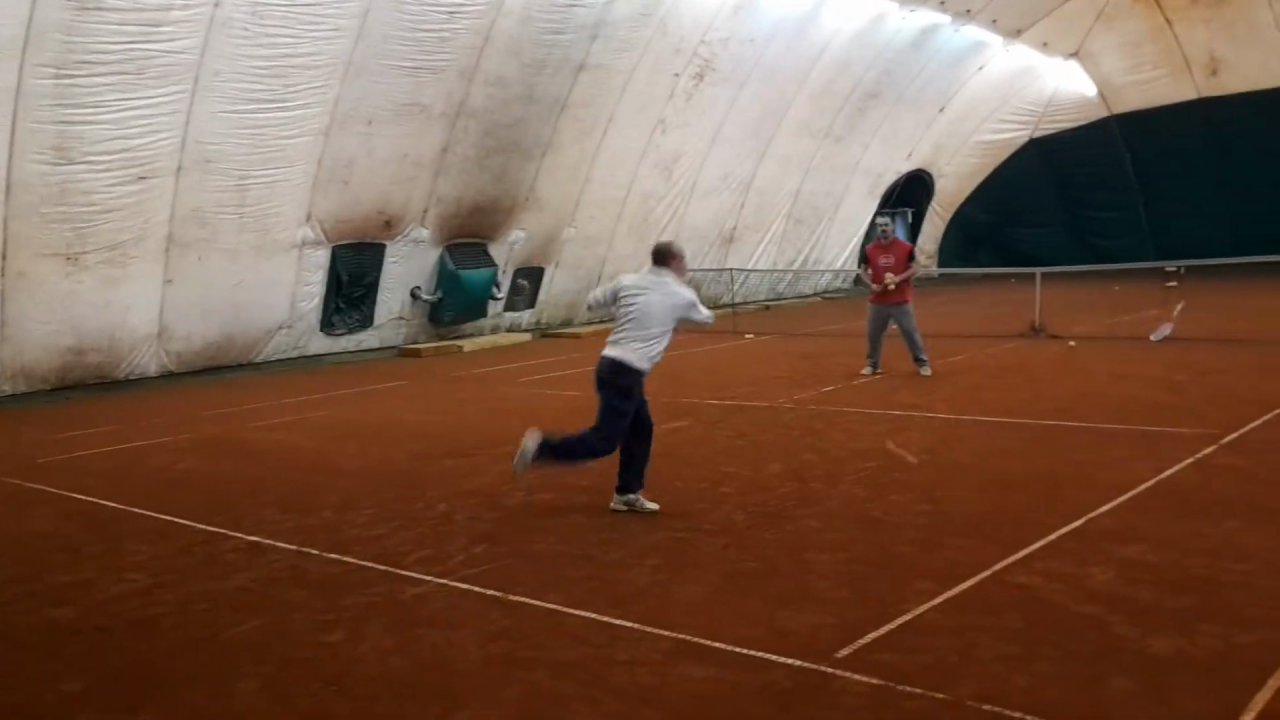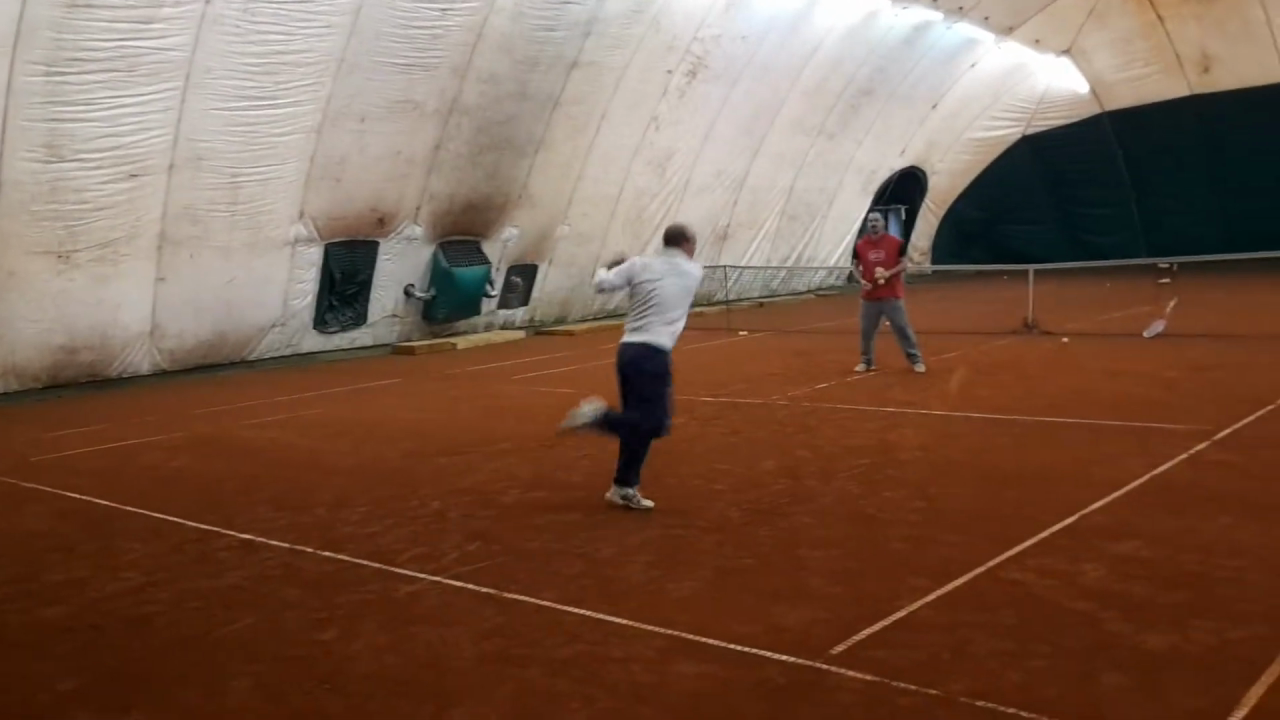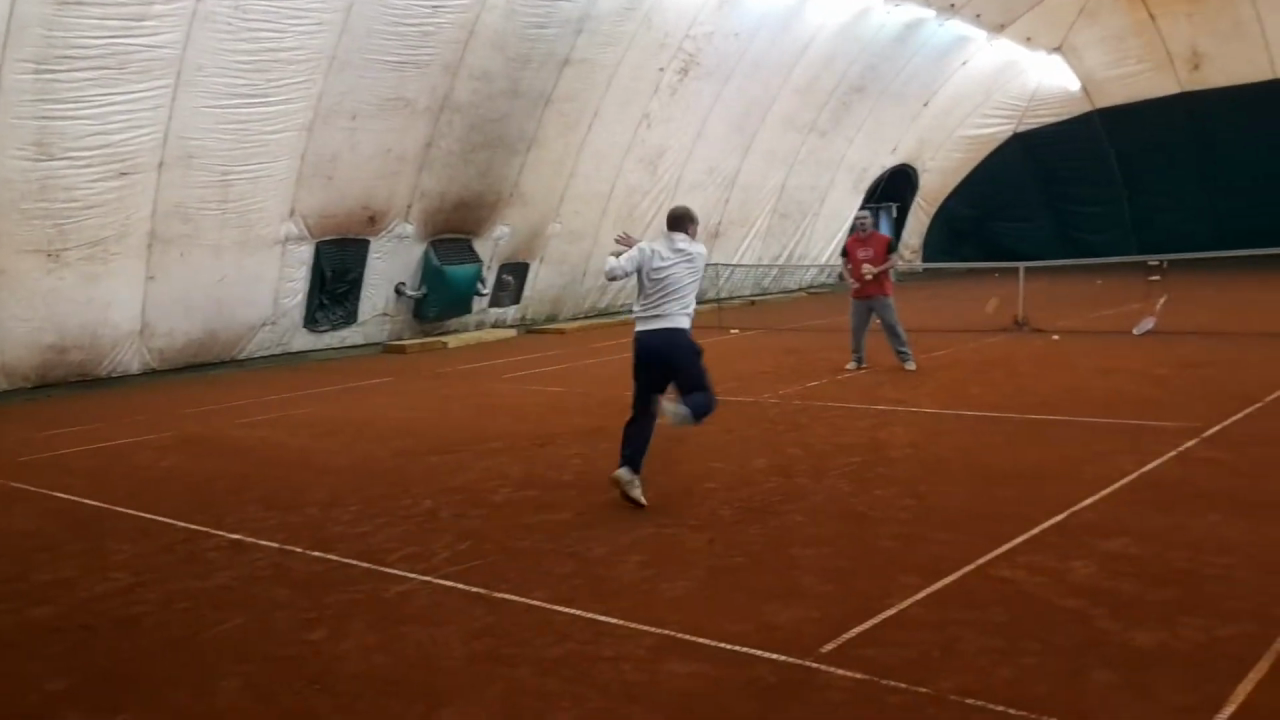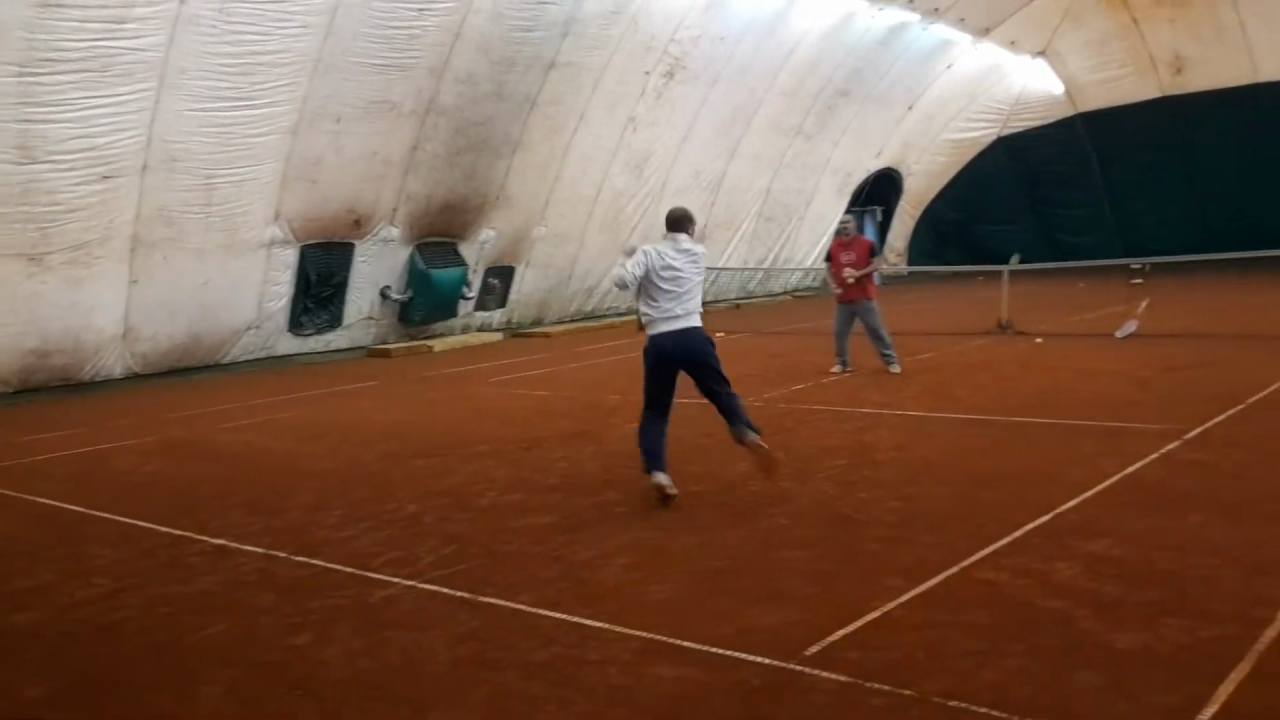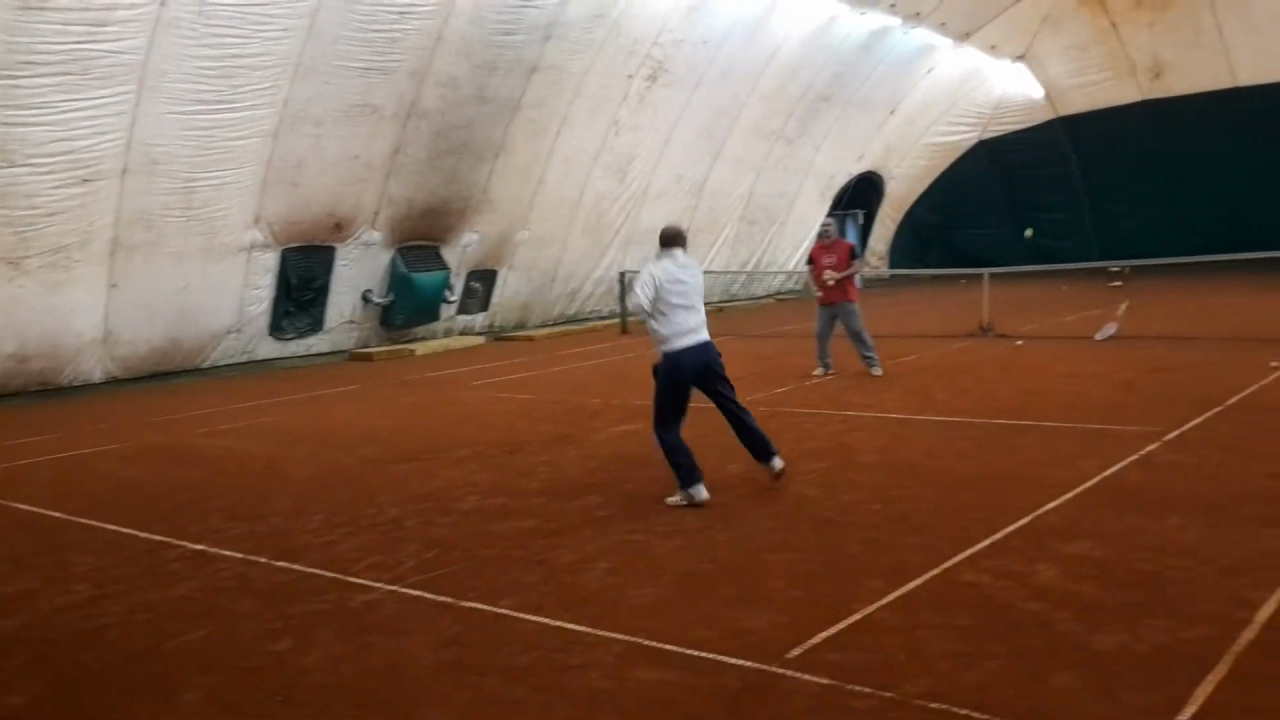
dt=0.1s
person 1, frame 1
left shoulder: (628, 283)
right shoulder: (682, 295)
left elbow: (593, 302)
right elbow: (704, 318)
right wrist: (701, 311)
left hip: (611, 366)
right hip: (625, 373)
left knee: (641, 429)
right knee: (603, 441)
left ankle: (628, 494)
right ankle: (539, 448)
person 1, frame 2
left shoulder: (640, 264)
right shoulder: (692, 271)
left elbow: (601, 284)
left wrist: (607, 267)
left hip: (629, 351)
right hip: (652, 356)
left knee: (641, 422)
right knee: (651, 424)
left ankle: (624, 488)
right ankle: (598, 413)
person 1, frame 3
left shoulder: (648, 248)
right shoulder: (698, 253)
left elbow: (613, 272)
left wrist: (615, 257)
left hip: (644, 339)
right hip: (675, 339)
left knee: (642, 411)
right knee: (702, 399)
left ankle: (628, 470)
right ankle: (677, 409)
person 1, frame 4
left shoulder: (648, 254)
right shoulder: (697, 252)
left elbow: (623, 281)
left wrist: (626, 260)
left hip: (660, 343)
right hip: (692, 337)
left knee: (655, 413)
right knee: (723, 394)
left ankle: (659, 473)
right ankle: (747, 435)
person 1, frame 5
left shoulder: (652, 271)
right shoulder: (694, 268)
left elbow: (640, 305)
left wrist: (647, 313)
left hip: (676, 359)
right hip: (705, 351)
left knee: (666, 427)
right knee: (732, 408)
left ankle: (693, 488)
right ankle: (771, 459)
